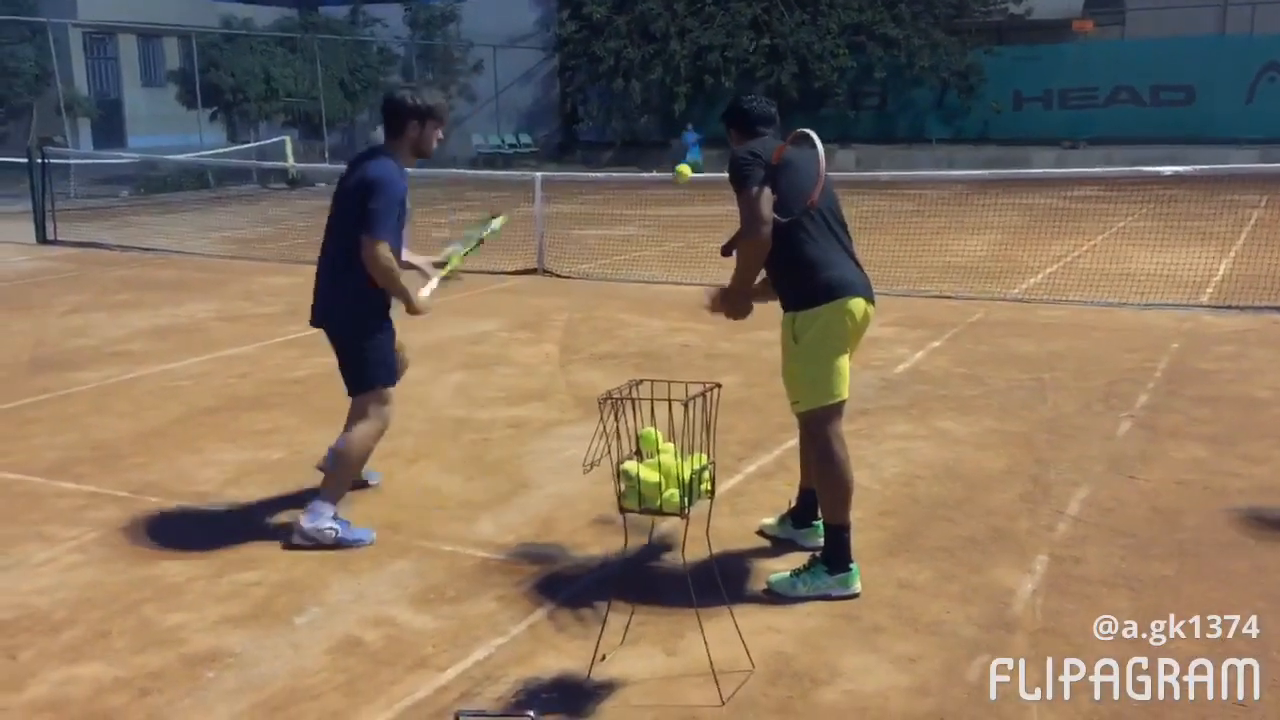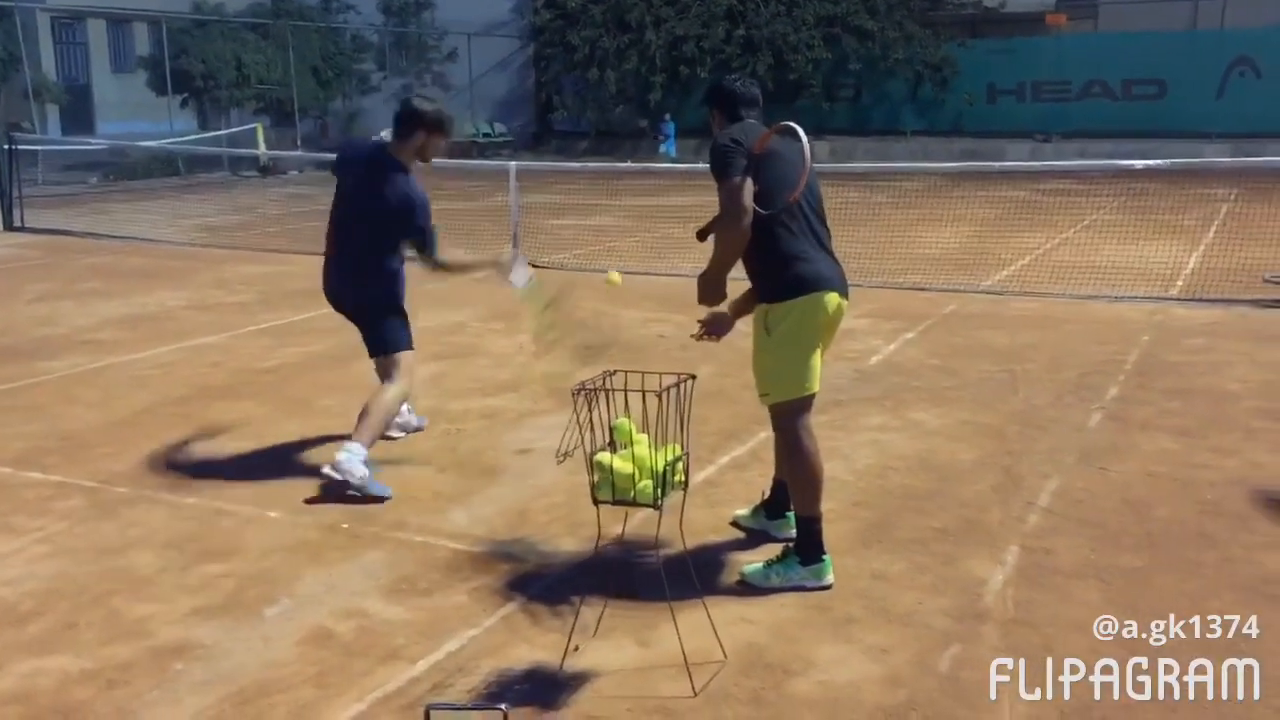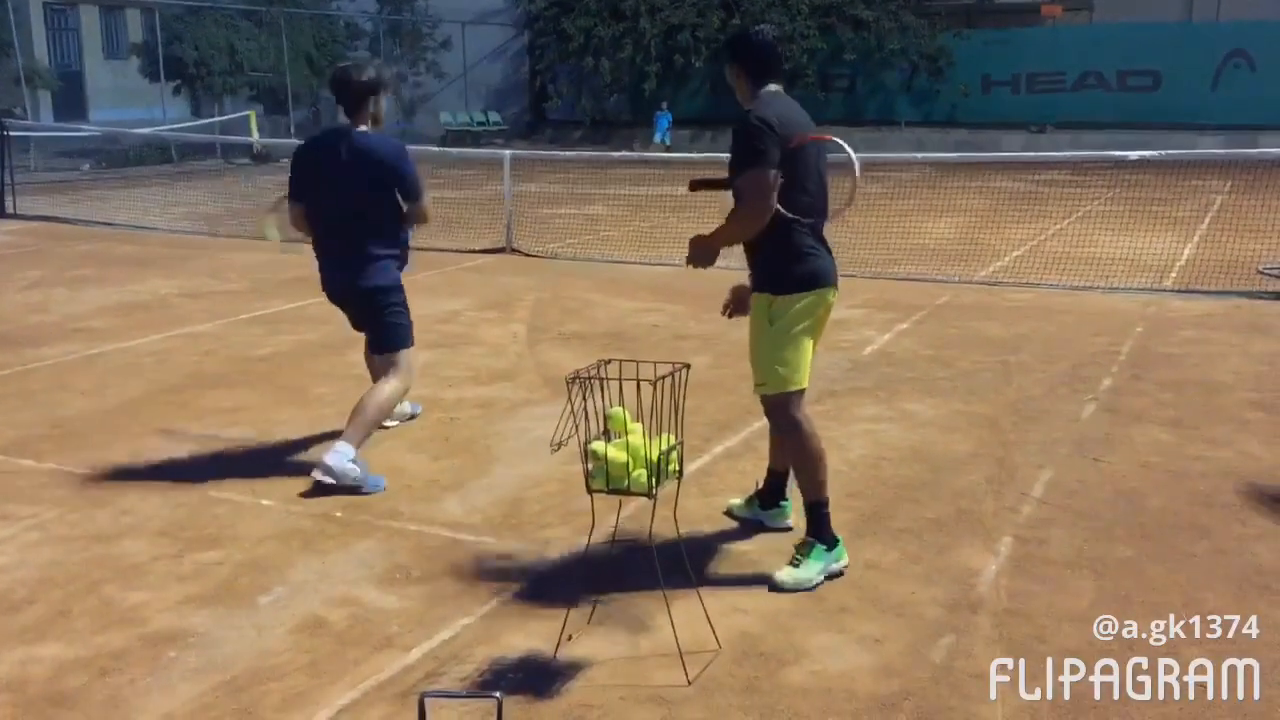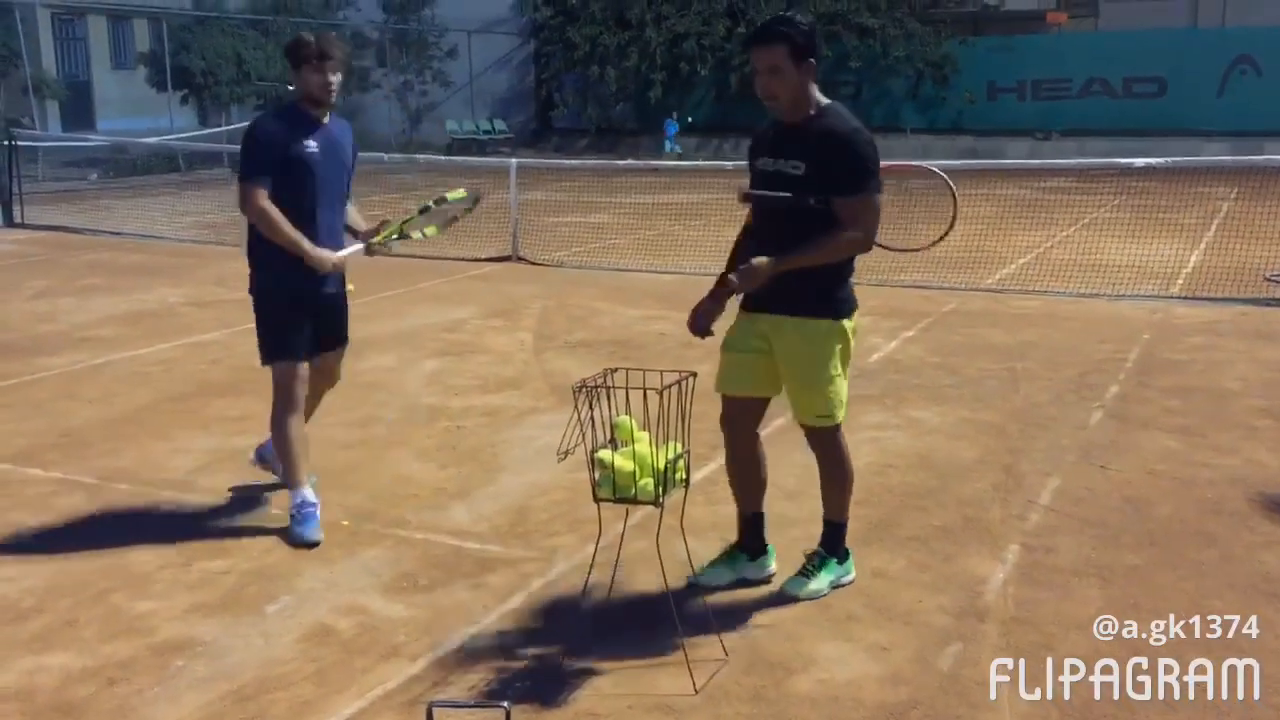
dt=0.7s
person 1, frame 1
left shoulder: (749, 157)
right shoulder: (801, 159)
left elbow: (760, 227)
left wrist: (738, 288)
right wrist: (748, 295)
left hip: (823, 302)
right hip: (851, 293)
left knee: (823, 424)
right knee: (812, 415)
left ankle: (838, 565)
right ankle: (806, 517)
person 1, frame 2
left shoulder: (730, 143)
right shoulder: (785, 148)
left elbow: (739, 217)
left wrist: (713, 277)
right wrist: (733, 312)
left hip: (797, 296)
right hip: (826, 286)
left knee: (792, 415)
right knee: (786, 408)
left ankle: (810, 557)
right ankle: (778, 509)
person 1, frame 3
left shoulder: (756, 122)
right shoulder: (795, 117)
left elbow: (759, 209)
left wrist: (711, 242)
right wrist: (754, 283)
left hip: (790, 285)
right hip: (806, 276)
left knee: (787, 405)
right knee: (780, 398)
left ankle: (824, 542)
right ankle: (772, 499)
person 1, frame 4
left shoulder: (846, 138)
right shoulder: (765, 139)
left elbow: (860, 233)
left wrist: (776, 267)
right wrist: (718, 294)
left hip: (818, 316)
right hip: (758, 311)
left knee: (823, 432)
right knee: (737, 424)
left ankle: (835, 555)
right ankle: (752, 550)
person 2, frame 1
left shoulder: (374, 171)
right shoulder: (386, 180)
right elbow: (375, 256)
left wrist: (417, 262)
right wrist: (410, 296)
left hip: (350, 305)
right hip: (354, 310)
left knee: (392, 366)
right knee: (376, 411)
left ankle: (340, 463)
right ankle: (319, 517)
person 2, frame 2
left shoulder: (356, 153)
right shoulder: (408, 196)
right elbow: (433, 261)
right wrist: (475, 263)
left hip: (338, 281)
right hip: (370, 289)
left knee: (389, 346)
right knee: (401, 375)
left ankle: (393, 414)
right ankle: (350, 460)
person 2, frame 3
left shoulder: (307, 152)
right shoulder: (391, 152)
left elbow: (298, 219)
right elbow: (419, 214)
left hip: (335, 275)
right hip: (378, 275)
left knee: (377, 341)
right knee: (398, 373)
left ankle: (387, 408)
right ankle: (340, 460)
person 2, frame 4
left shoulder: (342, 132)
right shoulder: (269, 129)
right elbow: (255, 204)
left wrist: (362, 229)
right wrist: (309, 252)
left hip: (326, 279)
right hip: (280, 281)
left knee: (325, 375)
right knee: (292, 385)
left ankle: (279, 448)
right ankle: (302, 499)
